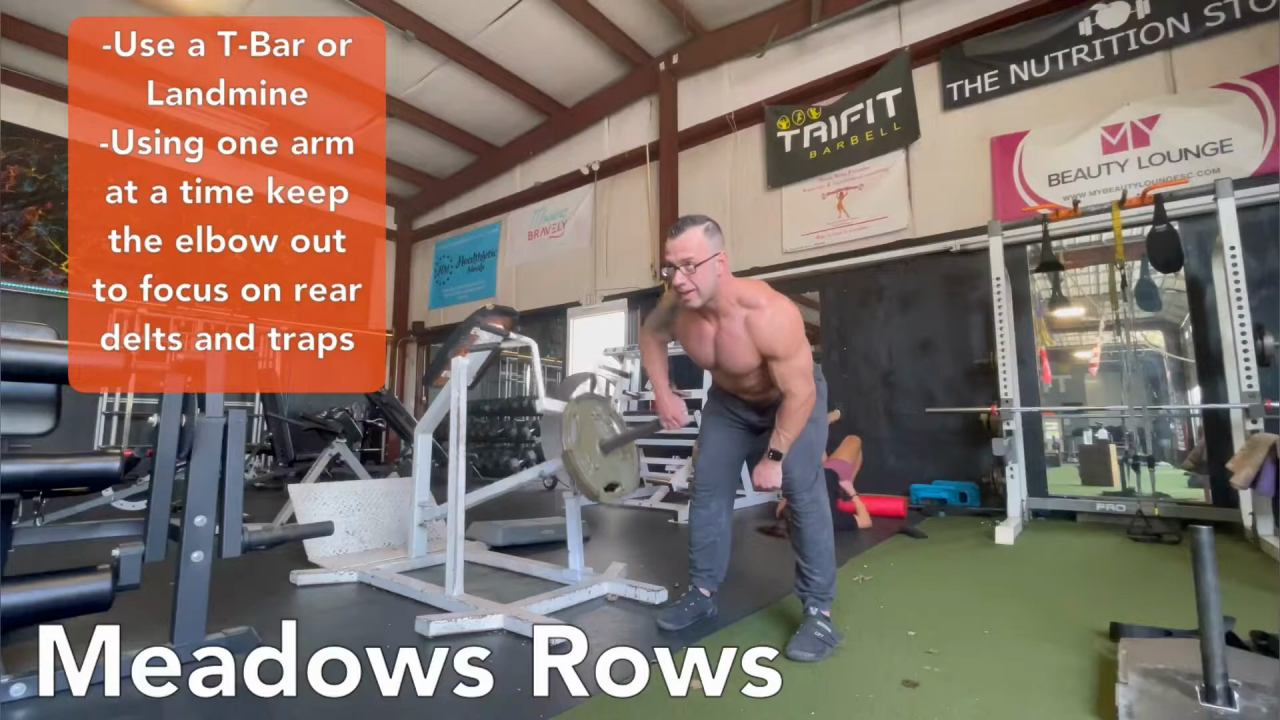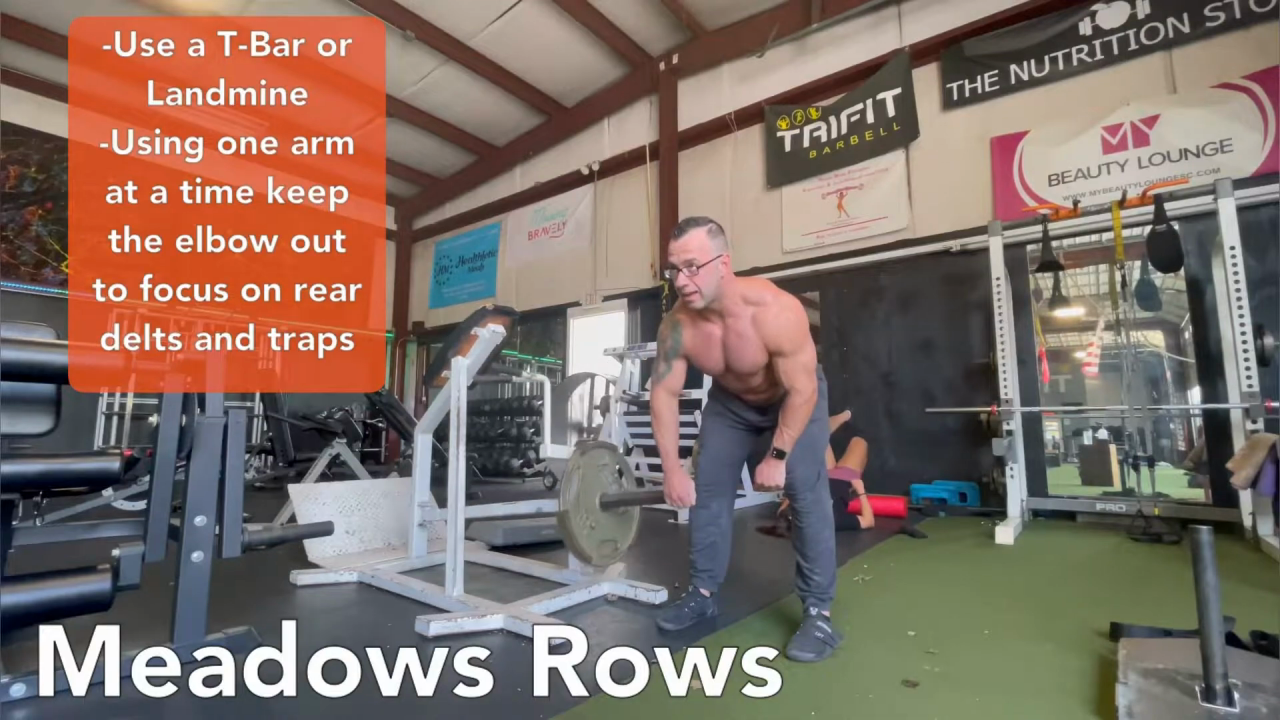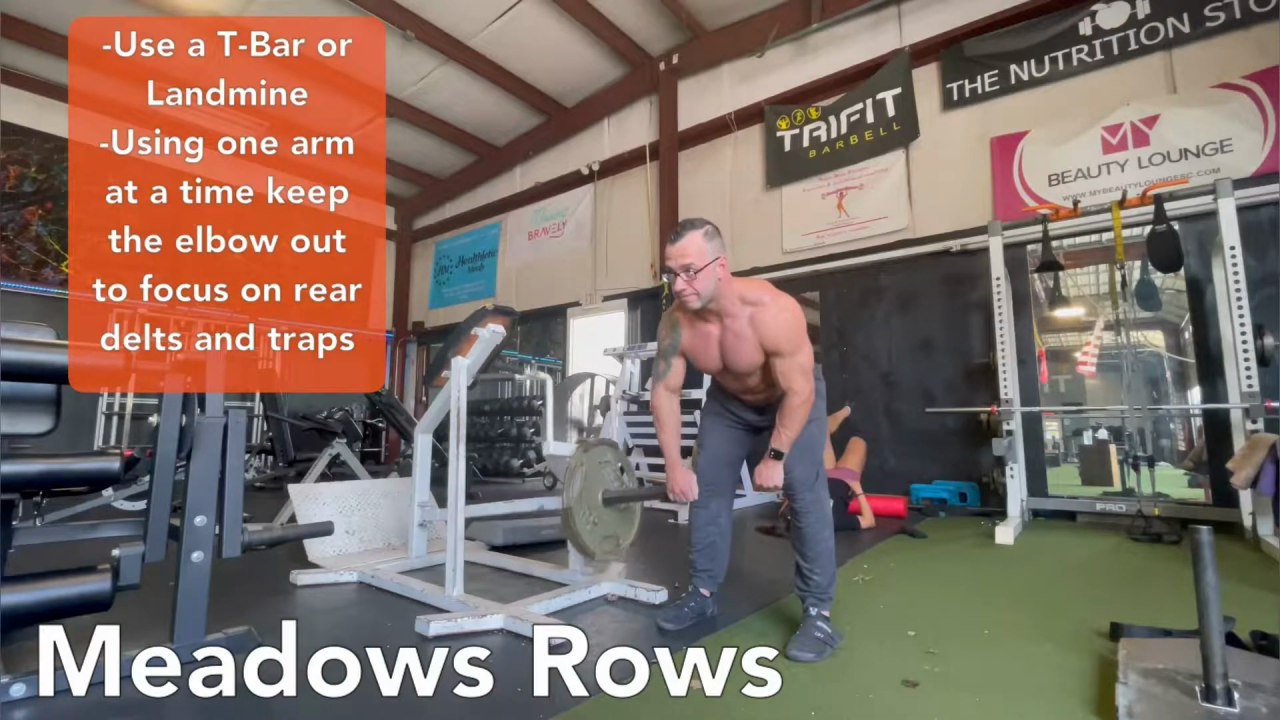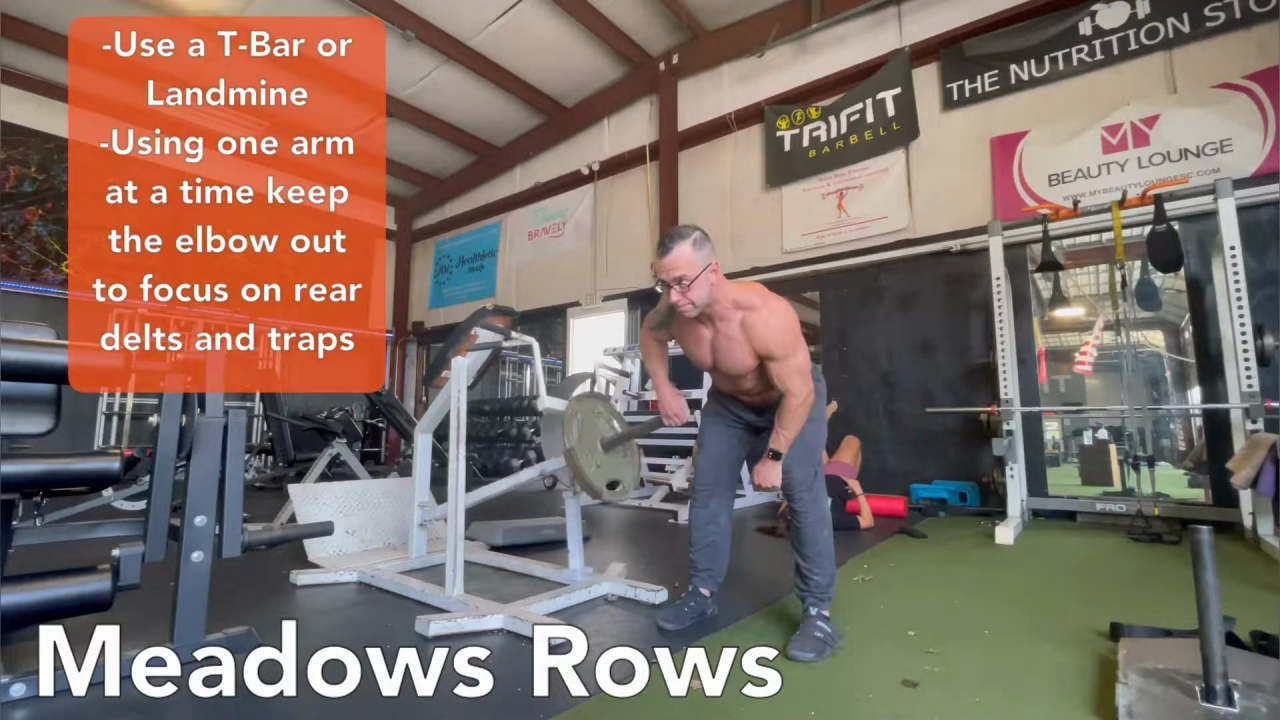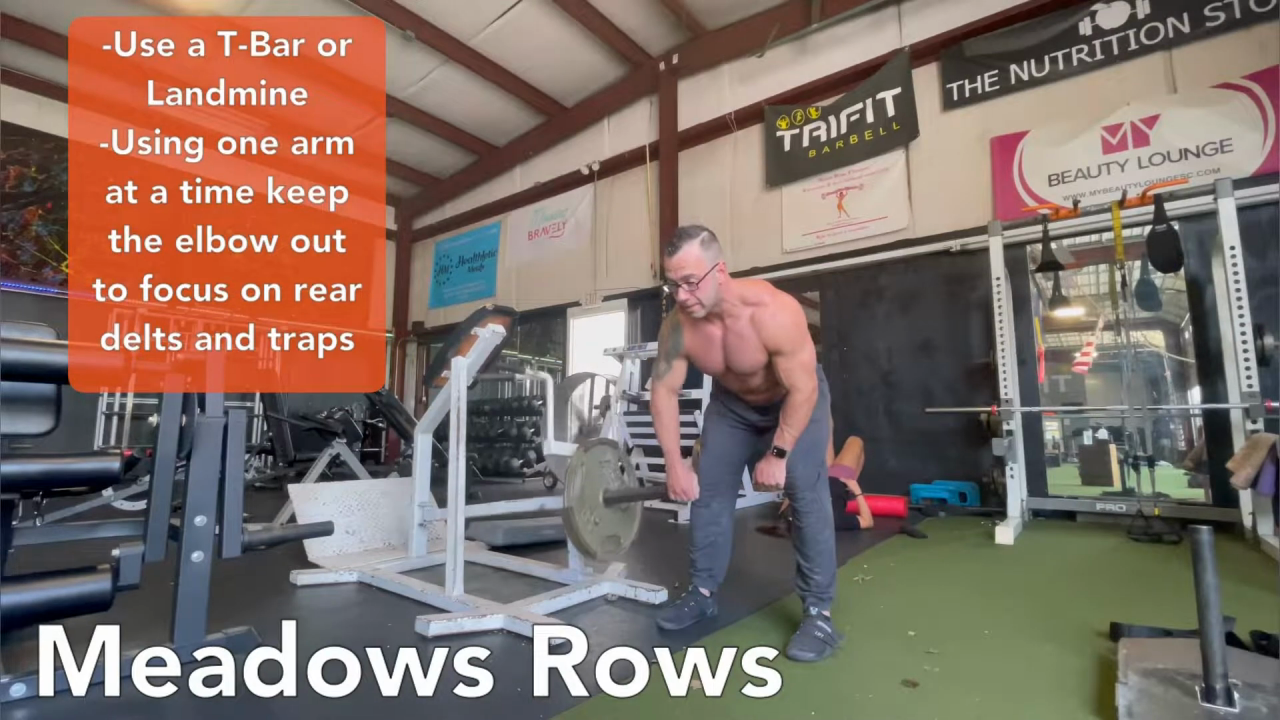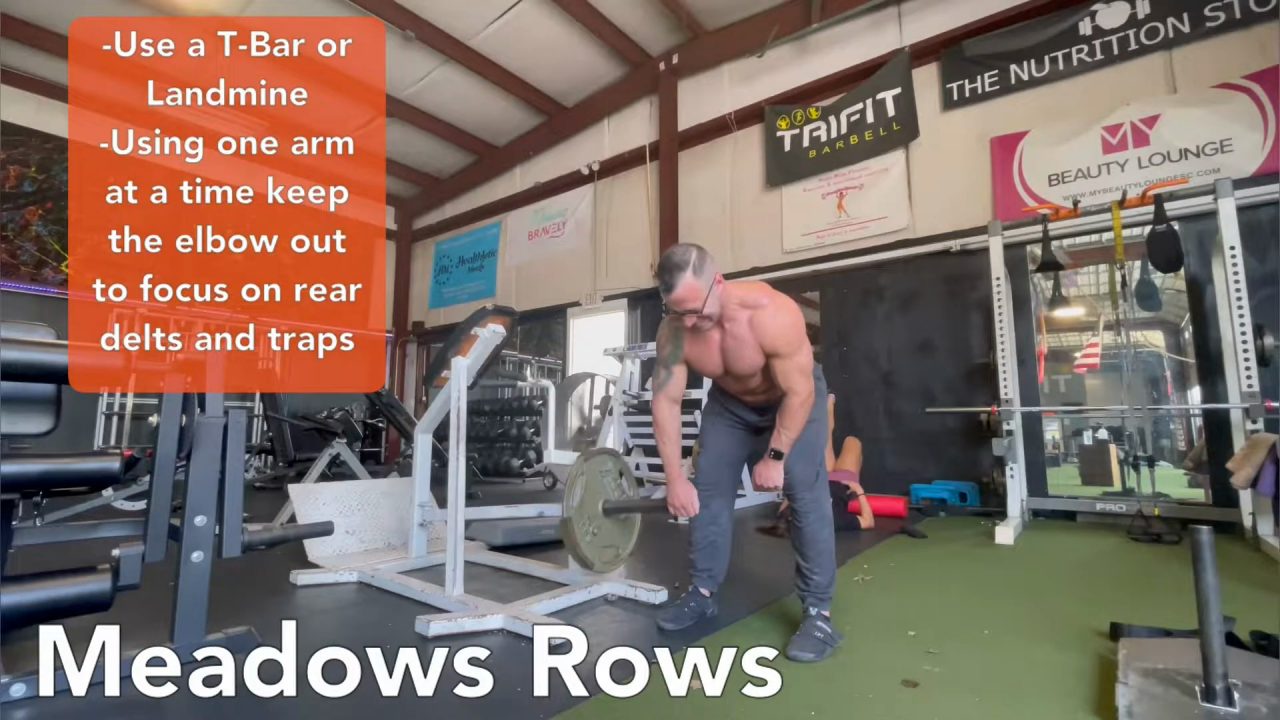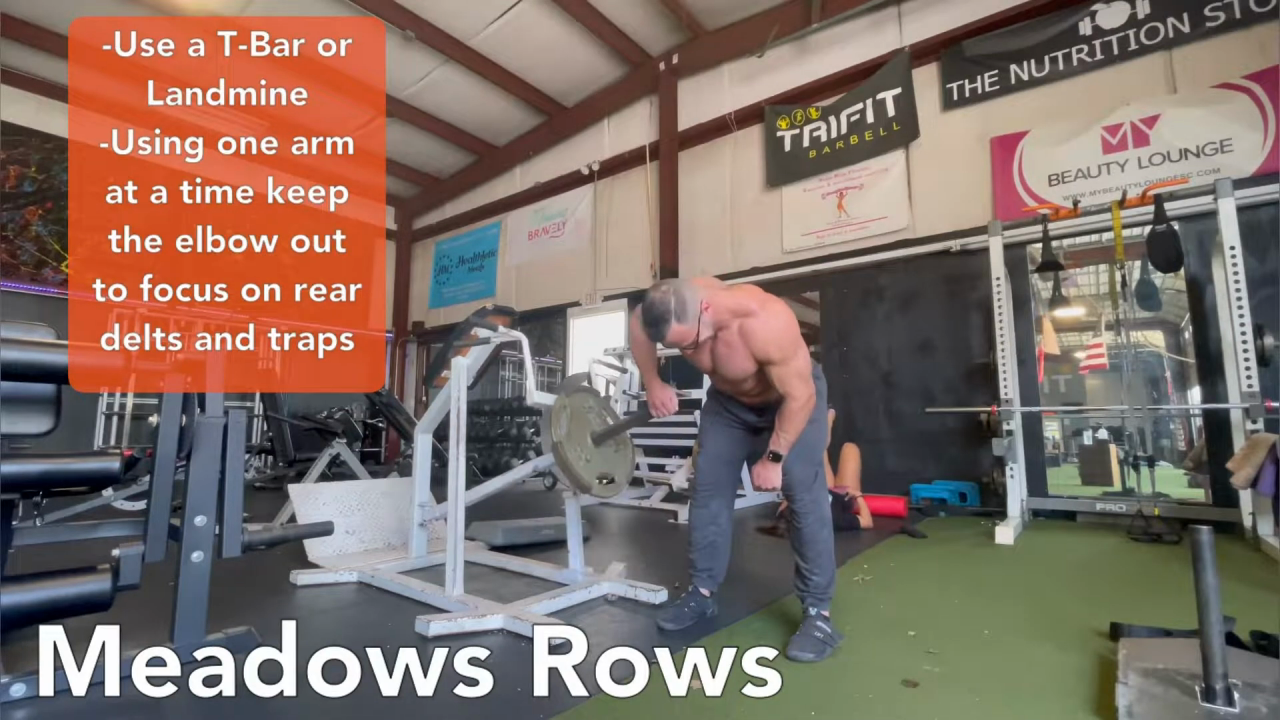
dt=0.5s
person 1, frame 1
left shoulder: (768, 313)
right shoulder: (676, 309)
left elbow: (800, 395)
right elbow: (649, 335)
left wrist: (775, 457)
right wrist: (663, 393)
left hip: (794, 397)
right hip: (729, 400)
left knee: (804, 494)
right knee: (708, 490)
left ankle: (819, 612)
right ankle: (702, 593)
person 1, frame 2
left shoulder: (774, 311)
right shoulder: (678, 324)
left elbow: (803, 391)
right elbow: (664, 393)
left wrist: (778, 456)
right wrist: (672, 470)
left hip: (795, 397)
right hip: (729, 400)
left knee: (806, 493)
right knee: (707, 489)
left ankle: (818, 612)
right ankle: (703, 593)
person 1, frame 3
left shoulder: (772, 312)
right shoulder: (676, 322)
left elbow: (798, 392)
right elbow: (664, 391)
left wrist: (775, 457)
right wrist: (674, 465)
left hip: (792, 397)
right hip: (728, 401)
left knee: (804, 494)
right knee: (705, 489)
left ankle: (818, 613)
right ankle: (702, 593)
person 1, frame 4
left shoulder: (765, 316)
right shoulder: (674, 312)
left elbow: (798, 393)
right elbow: (648, 333)
left wrist: (774, 456)
right wrist: (664, 388)
left hip: (795, 397)
right hip: (728, 401)
left knee: (803, 493)
right knee: (707, 491)
left ankle: (818, 612)
right ankle: (702, 593)
person 1, frame 5
left shoulder: (773, 312)
right shoulder: (678, 326)
left elbow: (803, 389)
right elbow: (664, 391)
left wrist: (778, 454)
right wrist: (676, 466)
left hip: (796, 398)
right hip: (731, 402)
left knee: (806, 493)
right knee: (708, 490)
left ankle: (819, 613)
right ankle: (703, 593)
person 1, frame 6
left shoulder: (772, 313)
right shoulder: (674, 333)
left elbow: (799, 392)
right elbow: (665, 402)
left wrist: (775, 456)
right wrist: (674, 479)
left hip: (794, 398)
right hip: (729, 402)
left knee: (805, 494)
right knee: (707, 490)
left ankle: (819, 612)
right ankle: (702, 593)
person 1, frame 7
left shoulder: (764, 320)
right shoulder: (674, 315)
left elbow: (800, 396)
right elbow: (637, 324)
left wrist: (774, 457)
right wrist: (653, 383)
left hip: (794, 396)
right hip: (728, 400)
left knee: (803, 493)
right knee: (708, 488)
left ankle: (818, 612)
right ankle: (702, 592)
